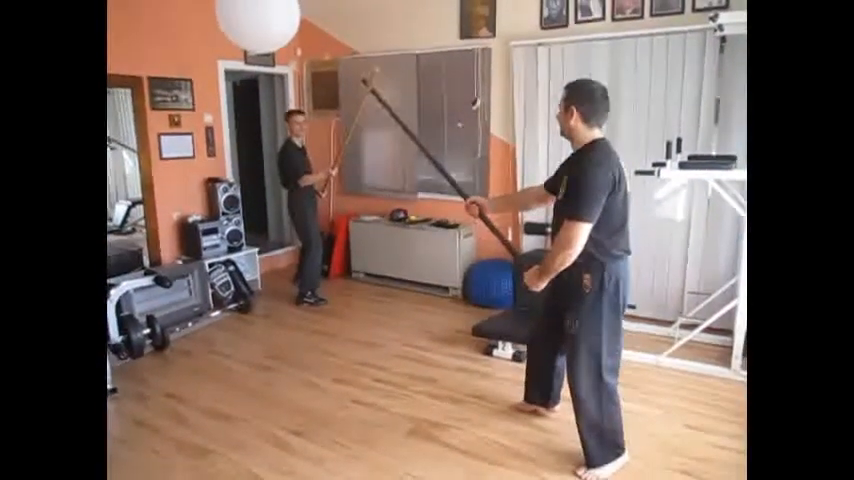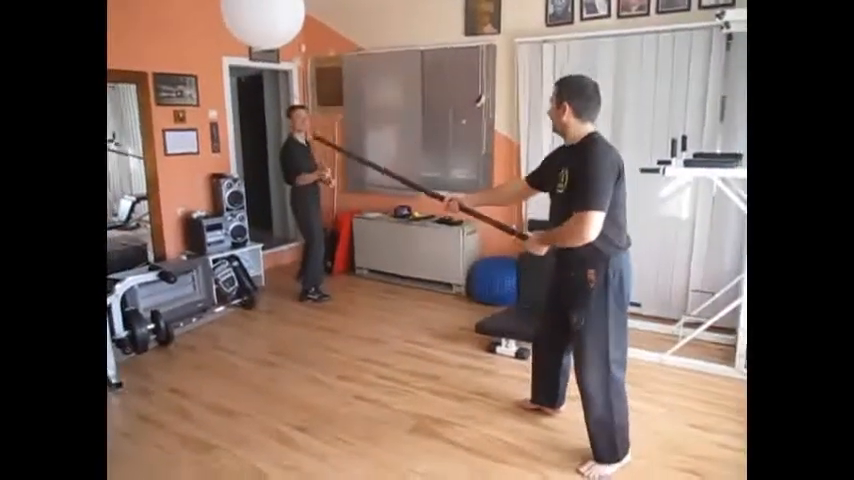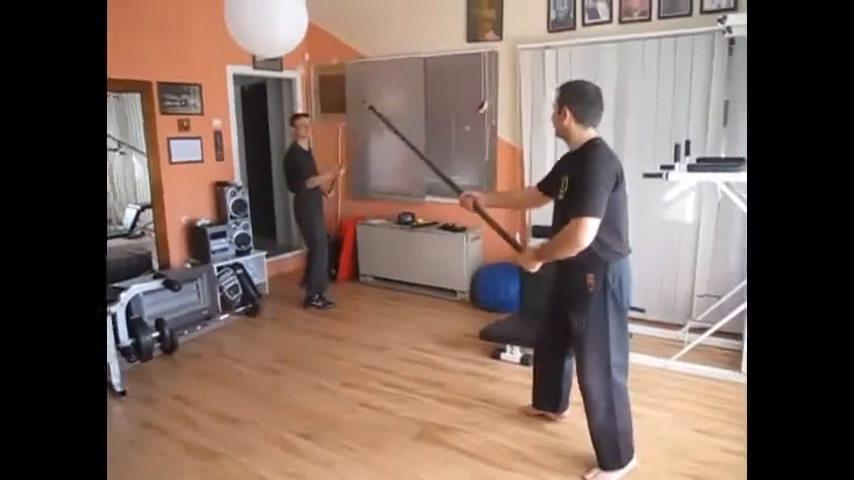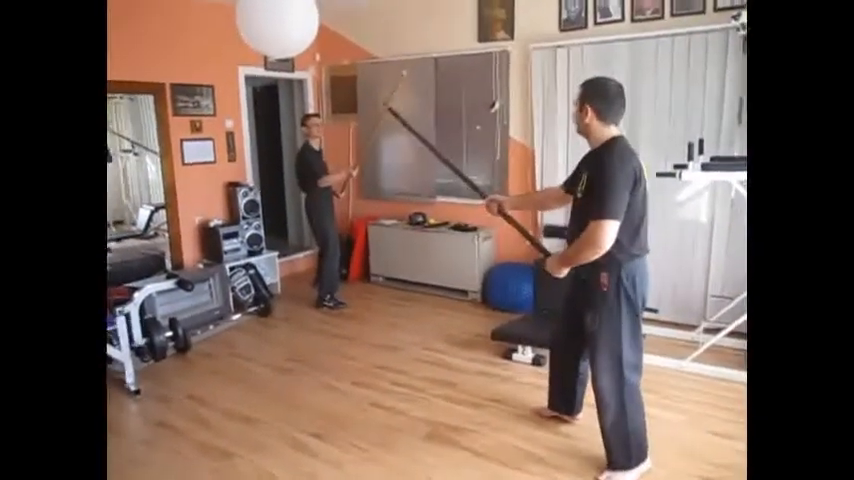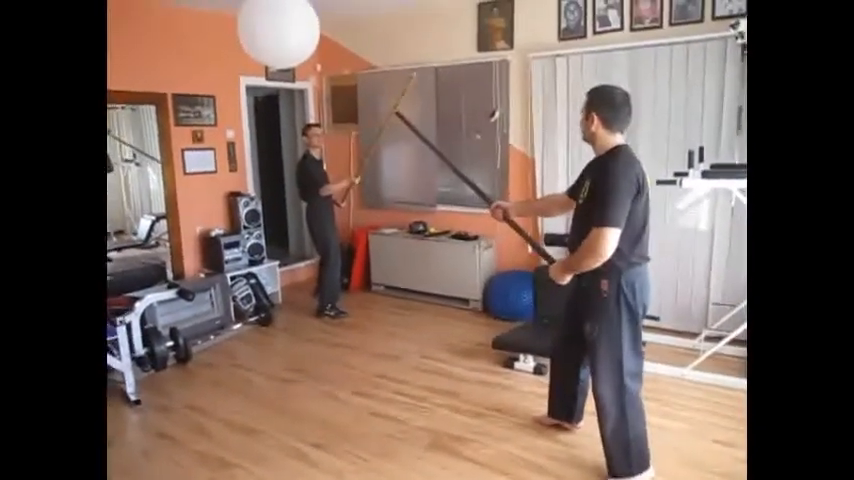
dt=0.5s
person 1, frame 1
left shoulder: (595, 165)
right shoulder: (582, 159)
left elbow: (572, 241)
right elbow: (541, 195)
left wrist: (542, 274)
right wrist: (489, 204)
left hip: (598, 278)
right hip: (577, 273)
left knee: (590, 367)
right knee: (545, 337)
right ankle: (542, 398)
person 1, frame 2
left shoulder: (599, 157)
right shoulder: (564, 156)
left elbow: (586, 229)
right elbow: (520, 188)
left wrist: (542, 240)
right wrist: (468, 199)
left hip: (601, 272)
right hip: (571, 267)
left knee: (598, 364)
right knee: (550, 336)
right ankle: (547, 398)
person 1, frame 3
left shoulder: (598, 162)
right shoulder: (572, 161)
left elbow: (580, 236)
right elbow: (534, 195)
left wrist: (536, 256)
right wrist: (483, 198)
left hip: (601, 277)
right hip: (574, 273)
left knee: (599, 369)
right knee: (551, 341)
right ankle: (550, 404)
person 1, frame 4
left shoulder: (616, 161)
right shoulder: (596, 157)
left elbow: (601, 238)
right elbow: (561, 195)
left wrist: (562, 261)
right wrist: (509, 202)
left hip: (615, 276)
right hip: (593, 273)
left knee: (613, 368)
right knee: (566, 340)
right ankle: (564, 406)
person 1, frame 5
left shoulder: (620, 170)
right shoulder: (600, 165)
left elbow: (602, 247)
right elbow: (565, 201)
left wrist: (564, 269)
right wrist: (514, 208)
left hip: (617, 284)
right hip: (594, 281)
left knee: (614, 376)
right knee: (567, 348)
right ankle: (565, 413)
person 2, frame 1
left shoulder: (300, 147)
right shoulder: (288, 150)
right elbow: (301, 180)
left wrist: (316, 187)
right wrist: (324, 175)
left hip: (307, 199)
right hip: (299, 201)
left knee: (309, 243)
right knee: (314, 245)
left ankle: (301, 277)
right ankle: (306, 292)
person 2, frame 2
left shoulder: (305, 143)
right shoulder: (290, 147)
right elbow: (298, 179)
left wrist: (326, 177)
right wrist: (318, 175)
left hip: (311, 196)
right hip: (302, 197)
left knee: (312, 240)
right knee: (316, 241)
left ankle: (305, 274)
right ankle: (309, 289)
person 2, frame 3
left shoulder: (307, 151)
right shoulder: (294, 154)
right elbow: (308, 182)
left wrist: (322, 188)
right wrist: (332, 175)
left hip: (313, 203)
right hip: (305, 204)
left knee: (316, 247)
right knee: (319, 248)
left ankle: (310, 281)
right ankle: (314, 295)
person 2, frame 4
left shoulder: (317, 151)
right shoulder: (306, 154)
right elbow: (320, 181)
left wrist: (333, 190)
right wrist: (345, 175)
left hip: (324, 203)
right hip: (317, 204)
left knee: (327, 247)
right knee: (331, 249)
left ankle: (321, 282)
right ankle: (326, 296)
person 2, frame 5
left shoulder: (317, 161)
right shoulder: (307, 163)
right elbow: (322, 189)
left wrist: (334, 199)
right wrist: (347, 183)
left hip: (324, 212)
right hip: (318, 214)
left knee: (328, 256)
right knee: (332, 257)
left ankle: (322, 292)
right ankle: (327, 304)
